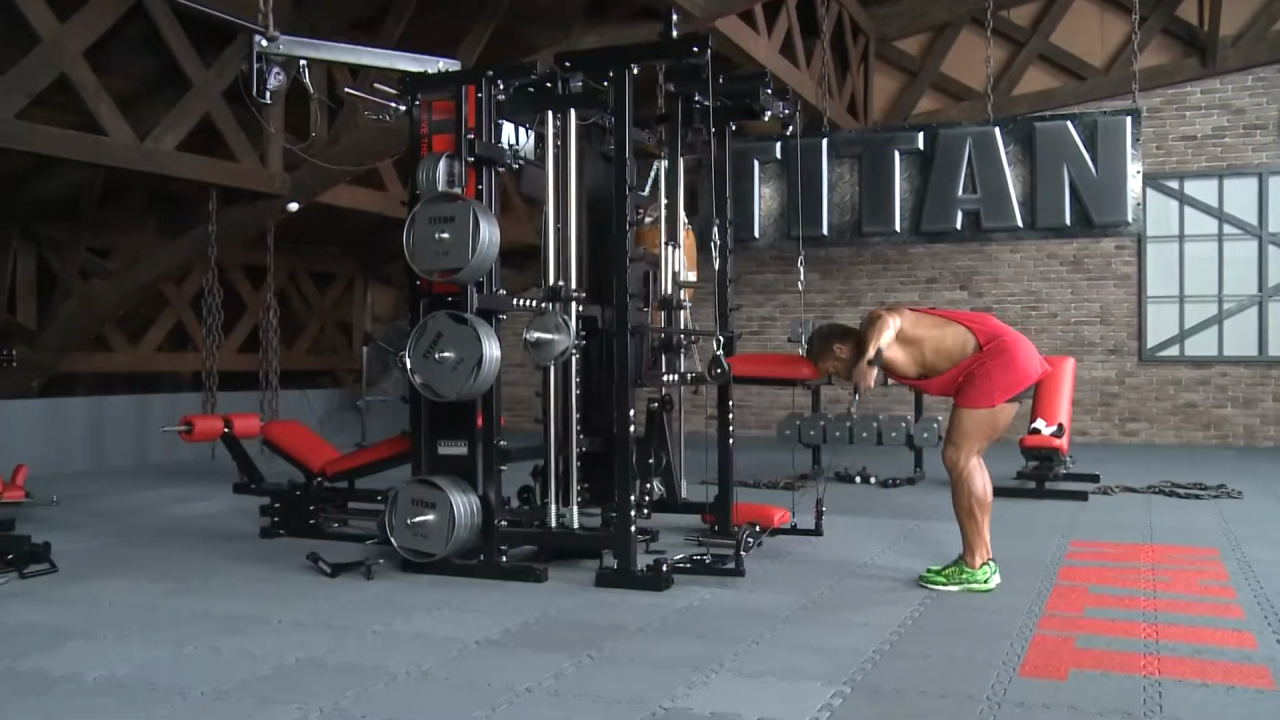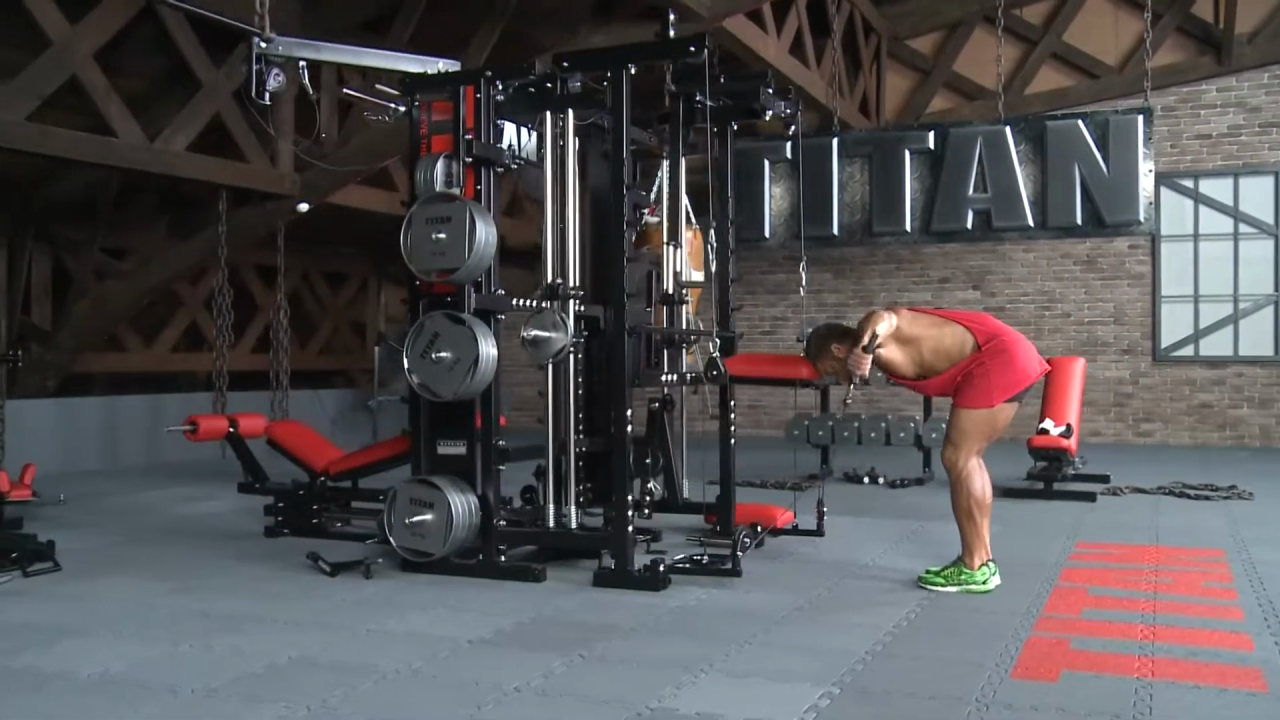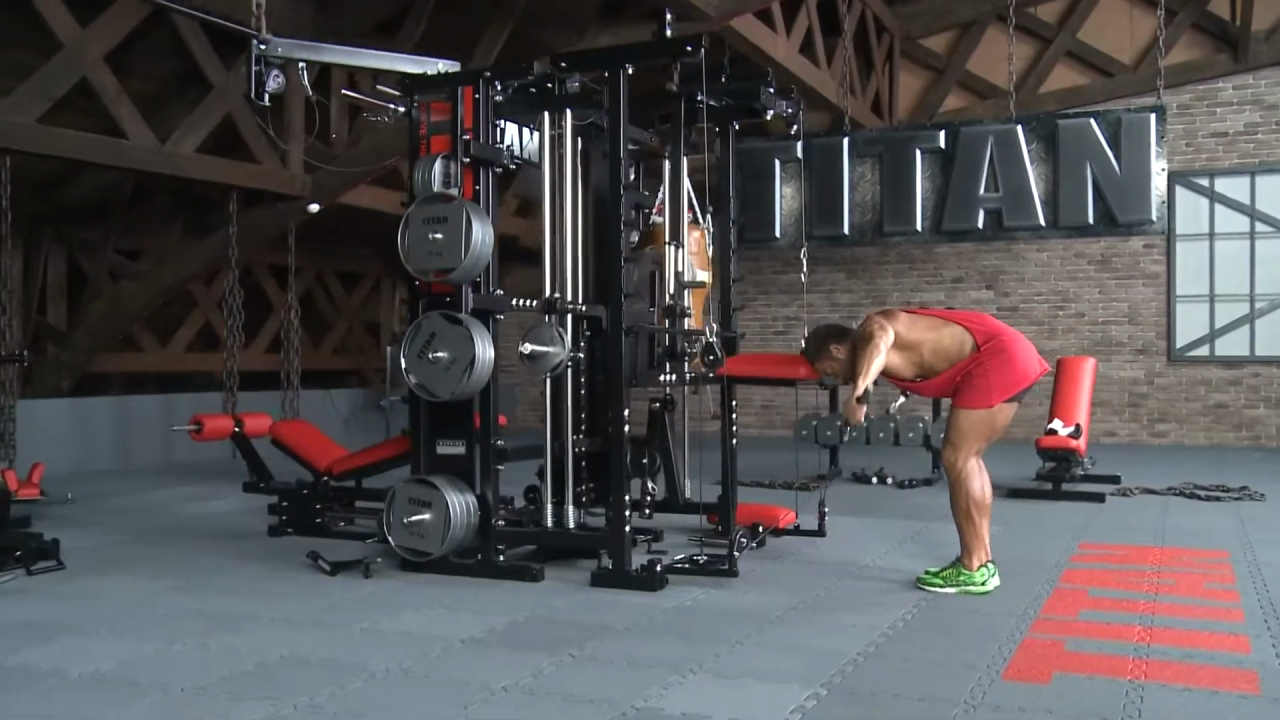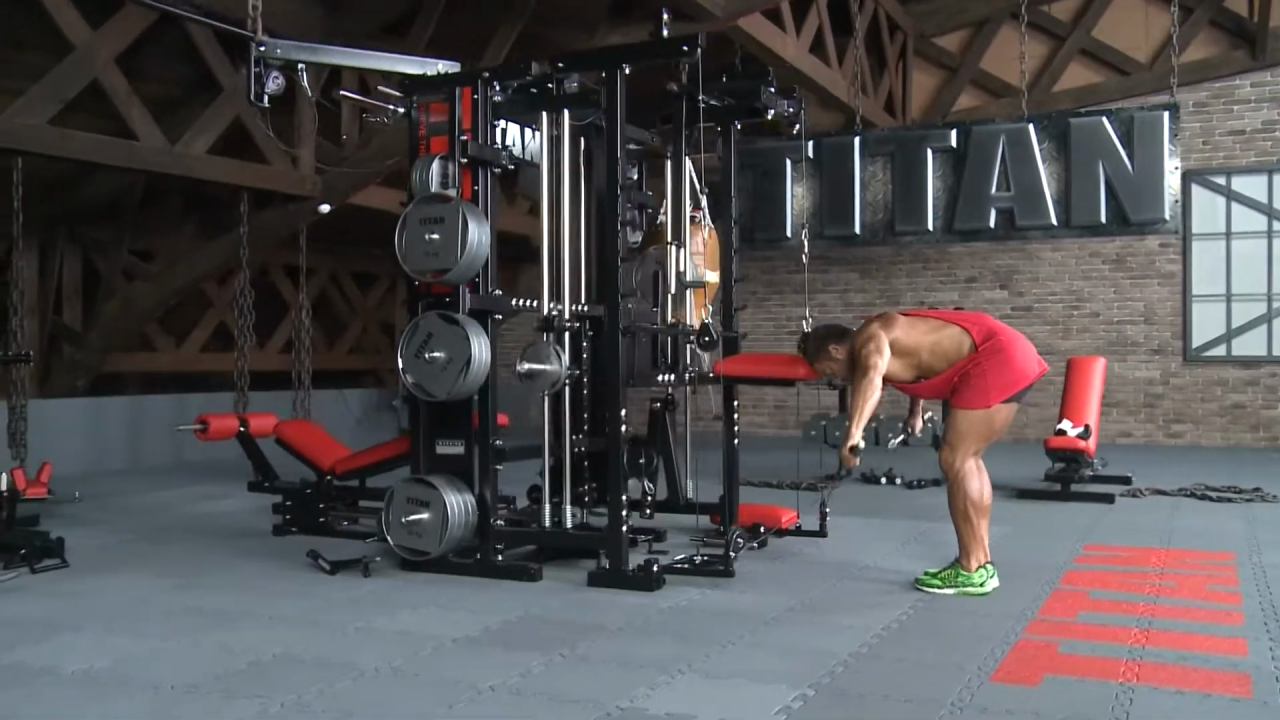
dt=0.2s
person 1, frame 1
left shoulder: (870, 329)
right shoulder: (879, 337)
left elbow: (885, 323)
left wrist: (868, 358)
left hip: (998, 359)
right hip: (1009, 354)
left knee: (958, 458)
right knee: (967, 458)
left ankle: (976, 568)
right ankle: (982, 561)
person 1, frame 2
left shoulder: (867, 333)
left elbow: (883, 319)
left wrist: (864, 347)
left hip: (997, 359)
right hip: (1008, 353)
left knee: (958, 459)
right knee: (967, 458)
left ankle: (974, 569)
right ankle: (982, 562)
person 1, frame 3
left shoulder: (865, 336)
right shoulder: (879, 335)
left elbow: (879, 336)
left wrist: (858, 392)
right wrist: (909, 385)
left hip: (996, 360)
right hip: (1008, 353)
left knee: (957, 460)
right knee: (967, 458)
left ankle: (973, 570)
right ankle: (982, 563)
person 1, frame 4
left shoulder: (866, 338)
right shoulder: (884, 337)
left elbow: (873, 369)
right elbow: (920, 356)
left wrist: (853, 434)
right wrist: (915, 414)
left hip: (995, 359)
right hip: (1009, 352)
left knee: (955, 460)
right knee: (966, 459)
left ankle: (971, 571)
right ankle: (982, 564)
